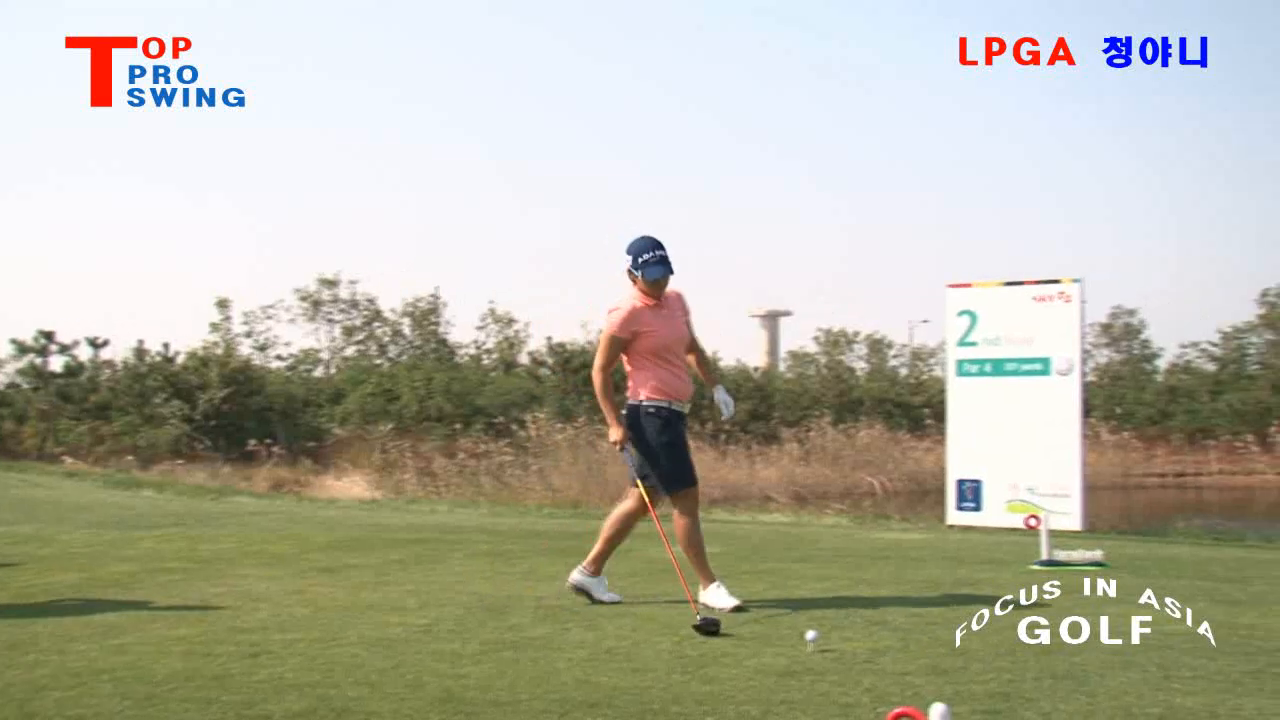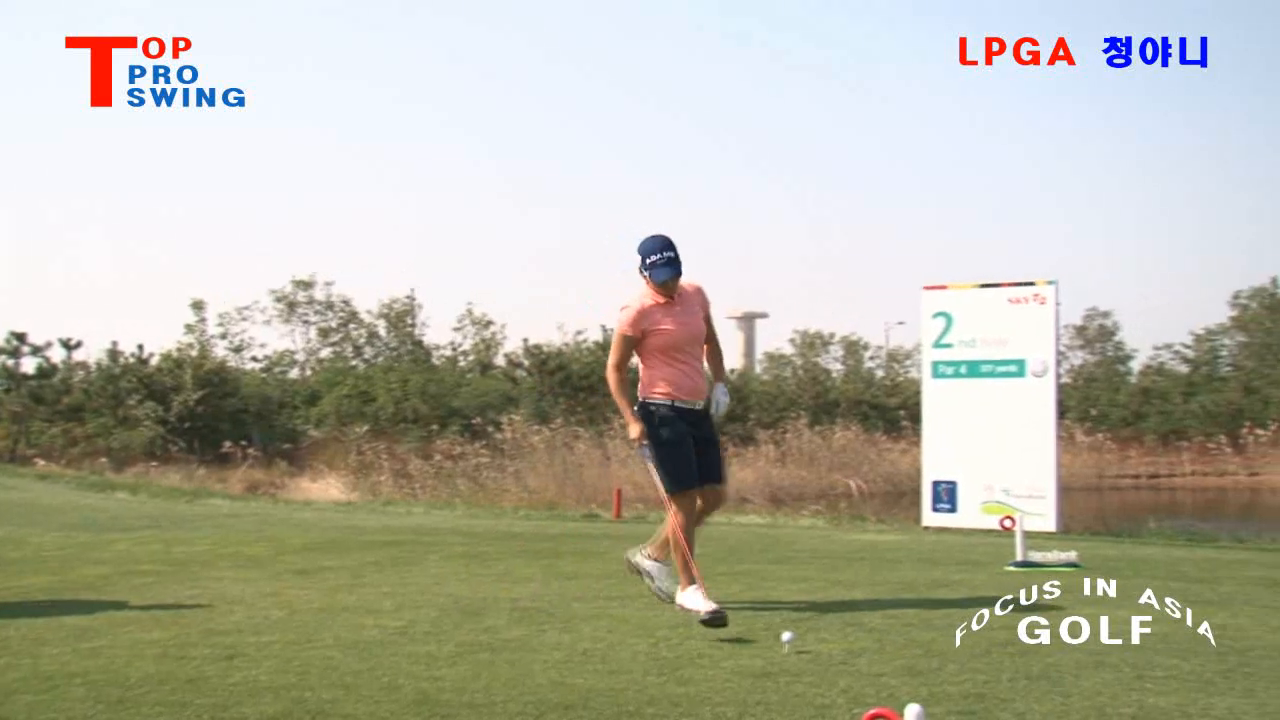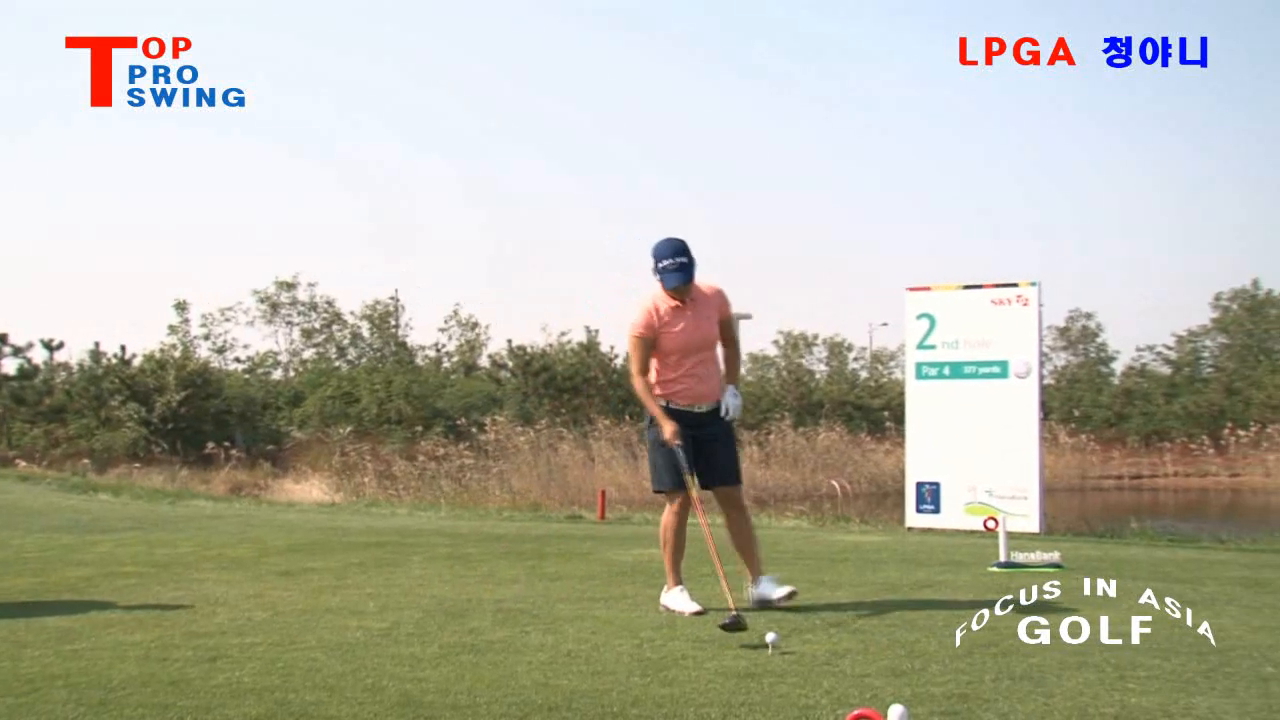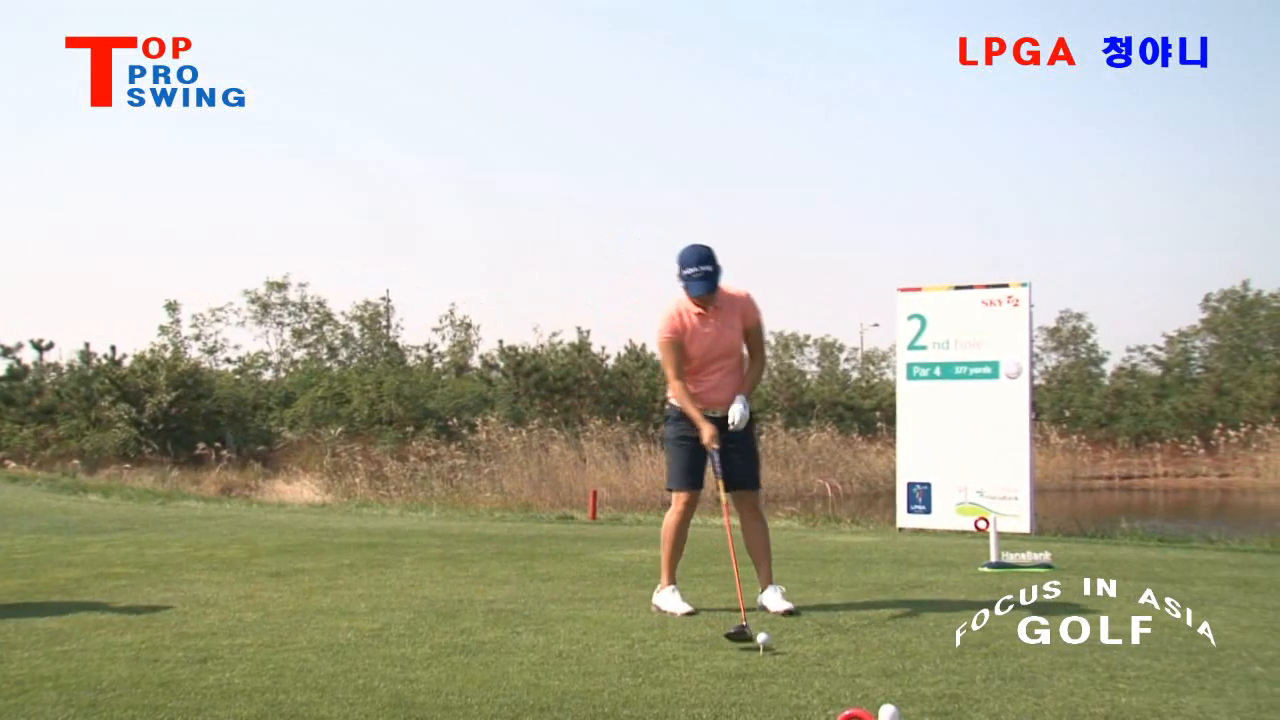
dt=0.2s
person 1, frame 1
left shoulder: (676, 300)
right shoulder: (627, 313)
left elbow: (692, 347)
right elbow: (600, 370)
left wrist: (715, 385)
right wrist: (615, 422)
left hip: (674, 414)
right hip: (652, 415)
left knee: (643, 500)
right knee: (687, 499)
left ankle: (589, 571)
right ankle: (708, 585)
person 1, frame 2
left shoulder: (695, 294)
right shoulder: (638, 312)
left elbow: (710, 342)
right elbow: (615, 369)
left wrist: (719, 382)
right wrist: (632, 419)
left hip: (698, 410)
right hip: (662, 413)
left knee: (713, 496)
right knee: (683, 500)
left ankle: (653, 555)
right ankle: (686, 586)
person 1, frame 3
left shoulder: (715, 298)
right shoulder: (649, 314)
left elbow: (730, 345)
right elbow: (638, 374)
left wrist: (731, 387)
right wrist: (664, 421)
left hip: (713, 413)
right hip: (671, 415)
left knee: (731, 498)
right knee: (679, 501)
left ankle: (758, 581)
right ankle: (673, 588)
person 1, frame 4
left shoulder: (742, 303)
right shoulder: (673, 318)
left elbow: (757, 354)
right elbow: (676, 380)
left wrist: (743, 397)
right wrist: (702, 424)
left hip: (733, 416)
right hip: (687, 418)
left knee: (749, 501)
right knee: (684, 501)
left ankle: (768, 588)
right ankle: (665, 588)
